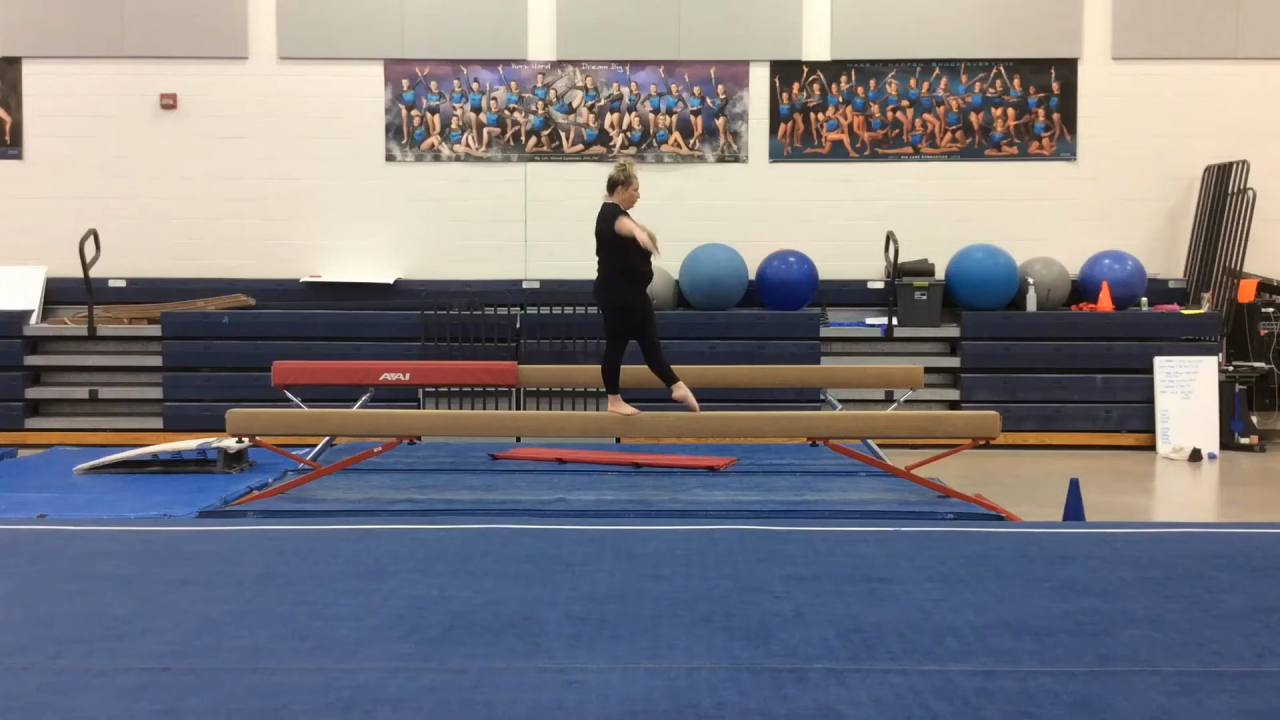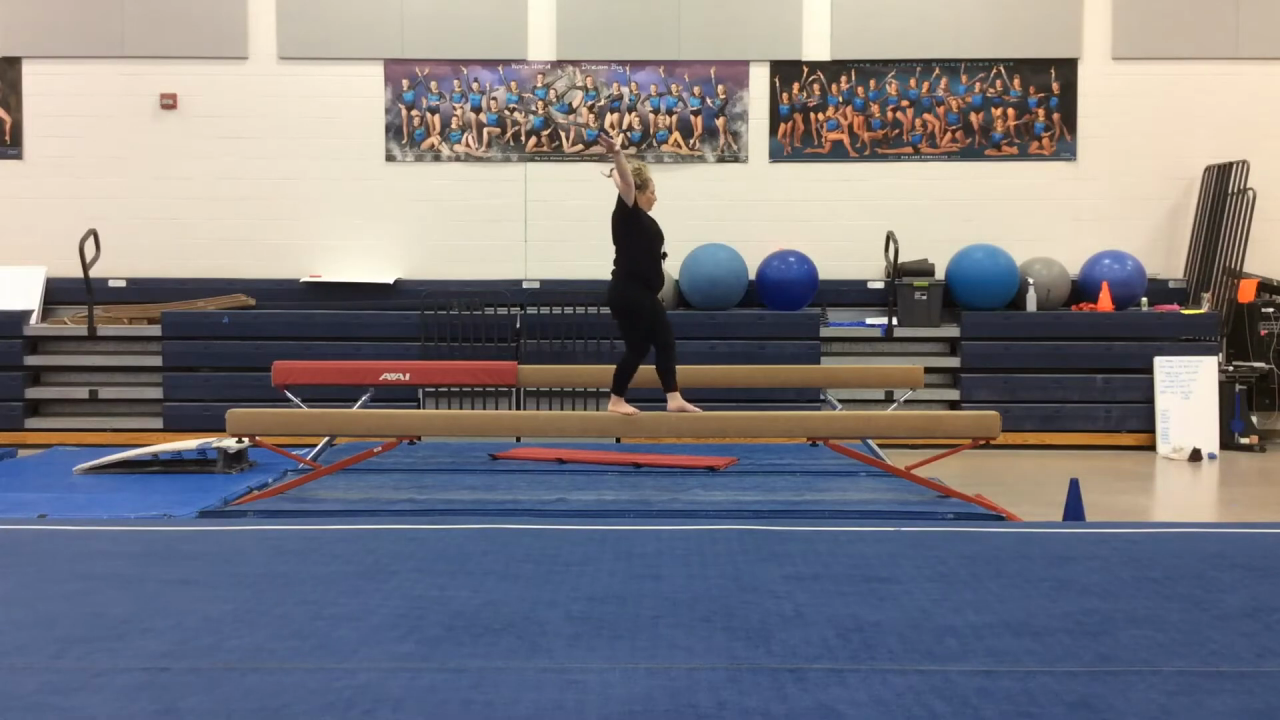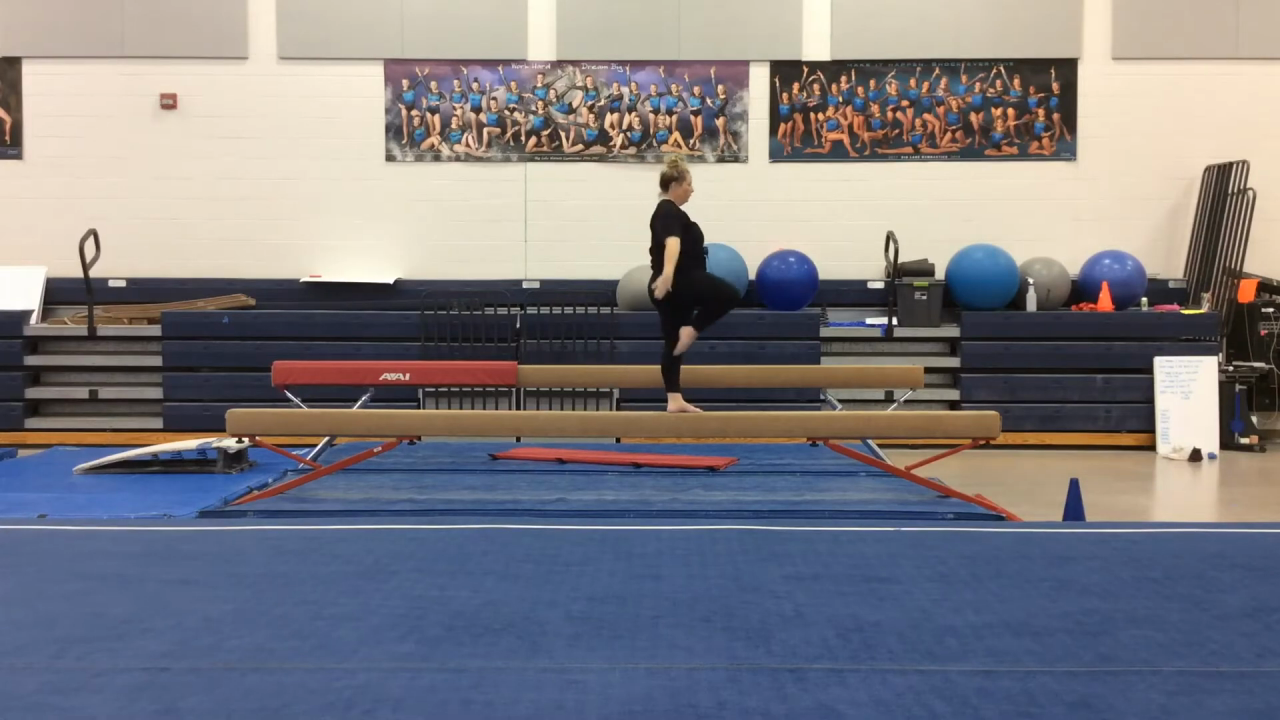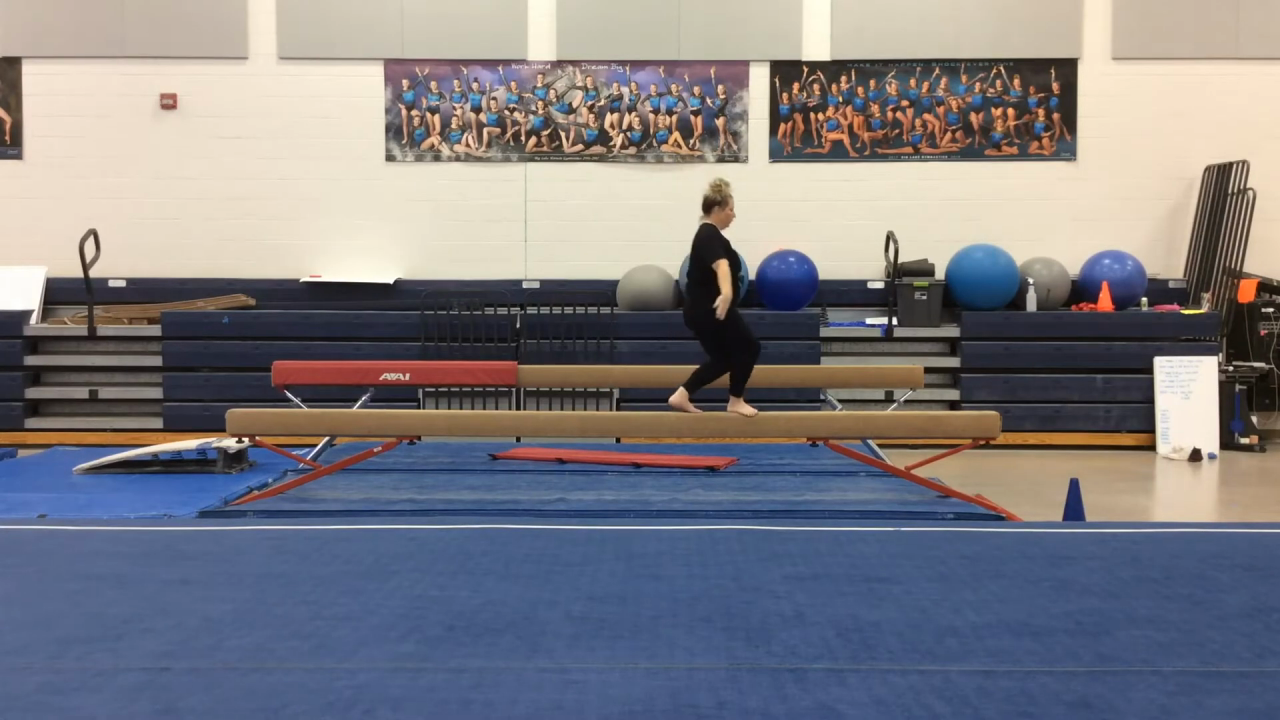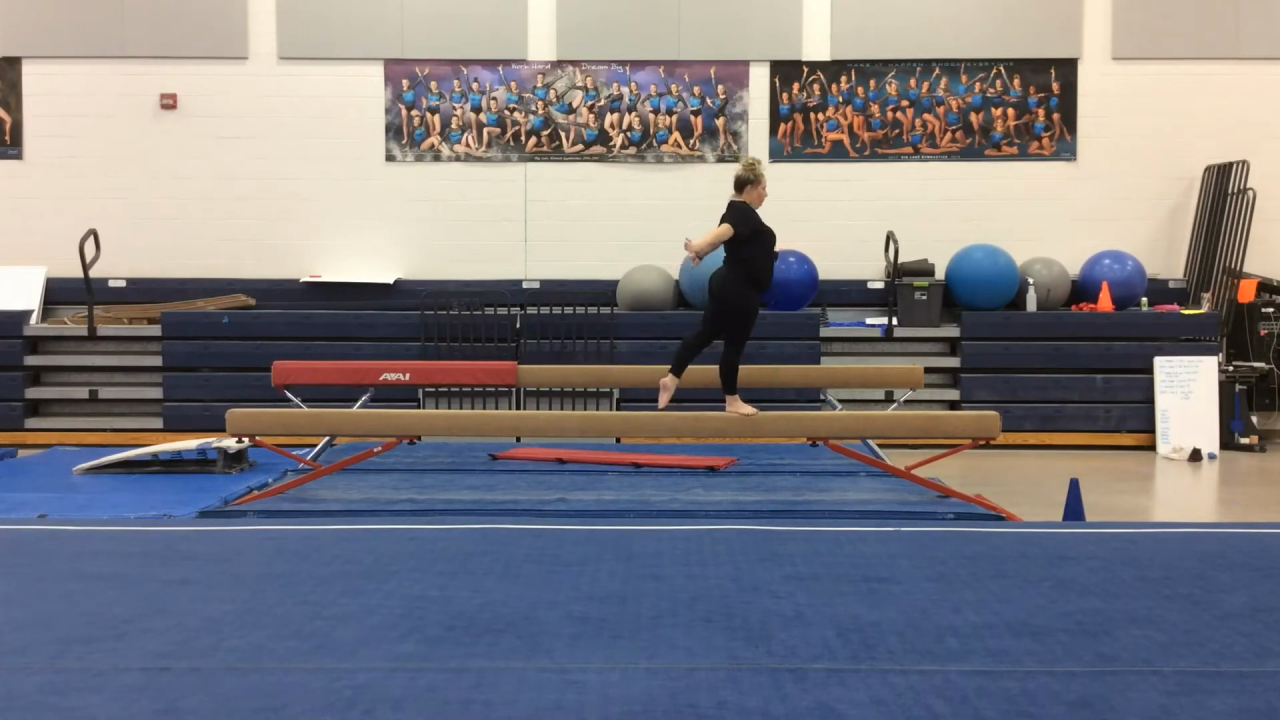
dt=1s
person 1, frame 1
left shoulder: (619, 214)
right shoulder: (610, 214)
left elbow: (630, 224)
right elbow: (624, 225)
left wrist: (646, 231)
right wrist: (639, 233)
left hip: (632, 292)
right hip: (615, 293)
left knee: (651, 343)
right knee: (616, 345)
left ankle: (677, 388)
right ankle: (614, 401)
person 1, frame 2
left shoulder: (639, 218)
right shoulder: (627, 214)
left elbow: (626, 185)
right elbow: (627, 185)
left wrist: (616, 171)
right wrist: (618, 154)
left hip: (644, 295)
right hip: (628, 294)
left knee: (665, 343)
right knee: (638, 348)
left ankle: (674, 400)
right ankle: (616, 400)
person 1, frame 3
left shoulder: (668, 211)
right shoulder: (668, 212)
right elbow: (672, 243)
right wrist: (666, 275)
left hip: (675, 284)
right hip: (677, 283)
left knee: (674, 342)
right knee: (728, 296)
left ankle: (675, 400)
right ankle: (690, 331)
person 1, frame 4
left shoulder: (708, 235)
right shoulder: (710, 237)
right elbow: (721, 265)
right wrist: (726, 292)
left hip: (700, 310)
right hip: (710, 311)
left knee: (722, 359)
right knee: (750, 348)
left ankle: (681, 396)
right ankle: (736, 401)
person 1, frame 5
left shoulder: (738, 212)
right shoulder: (743, 213)
left elbow: (721, 236)
right elbow: (724, 231)
left wrist: (700, 251)
right wrist: (699, 245)
left hip: (726, 285)
right hip: (740, 291)
left knee: (705, 333)
right knee: (734, 344)
left ankle: (672, 378)
right ankle: (732, 400)
